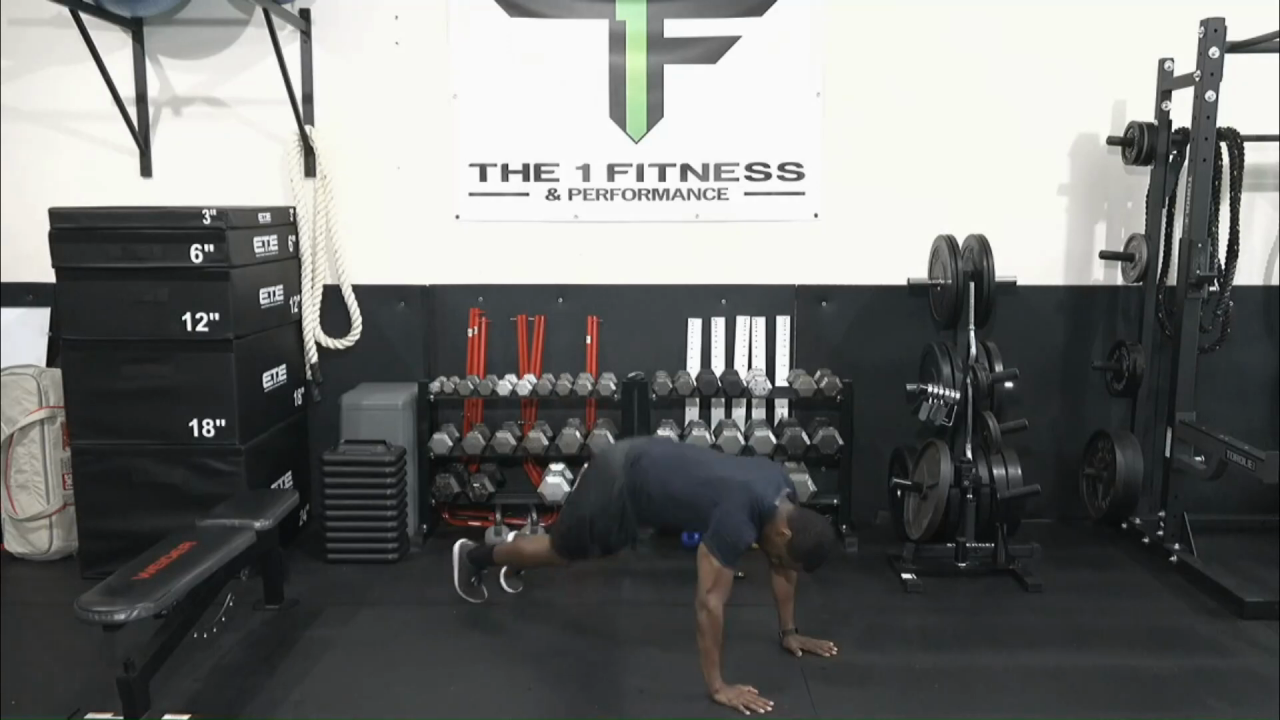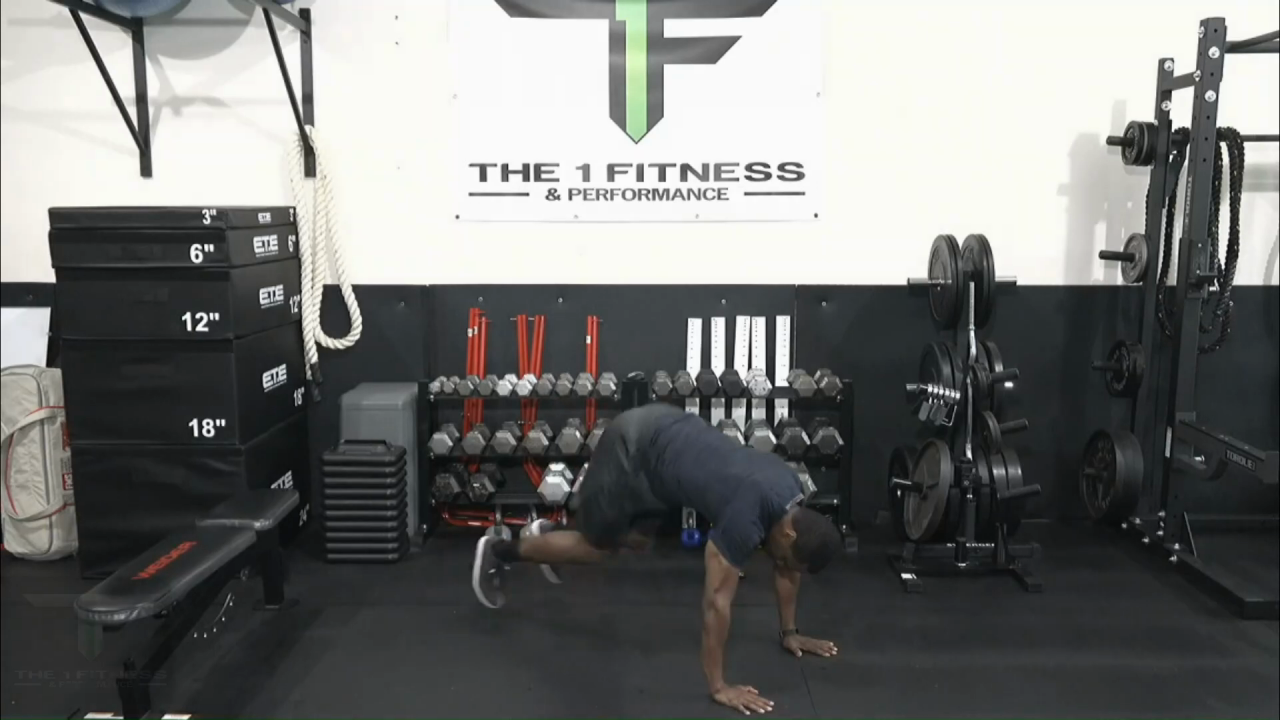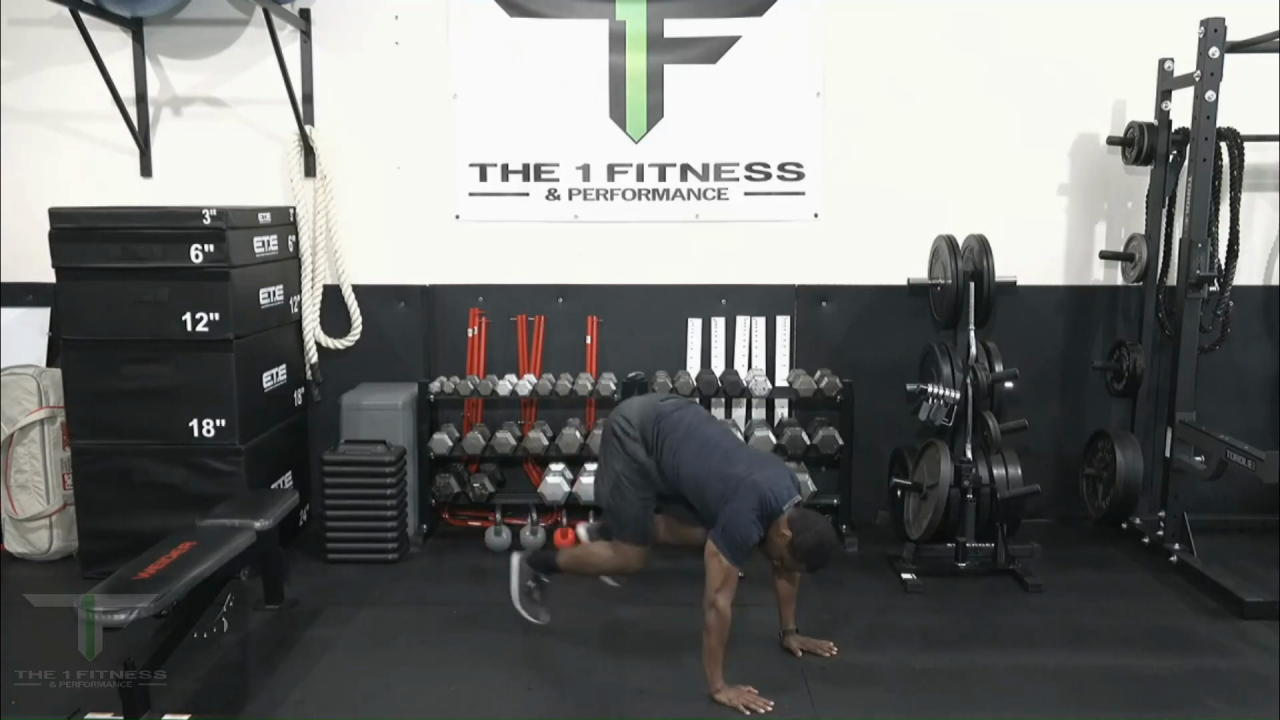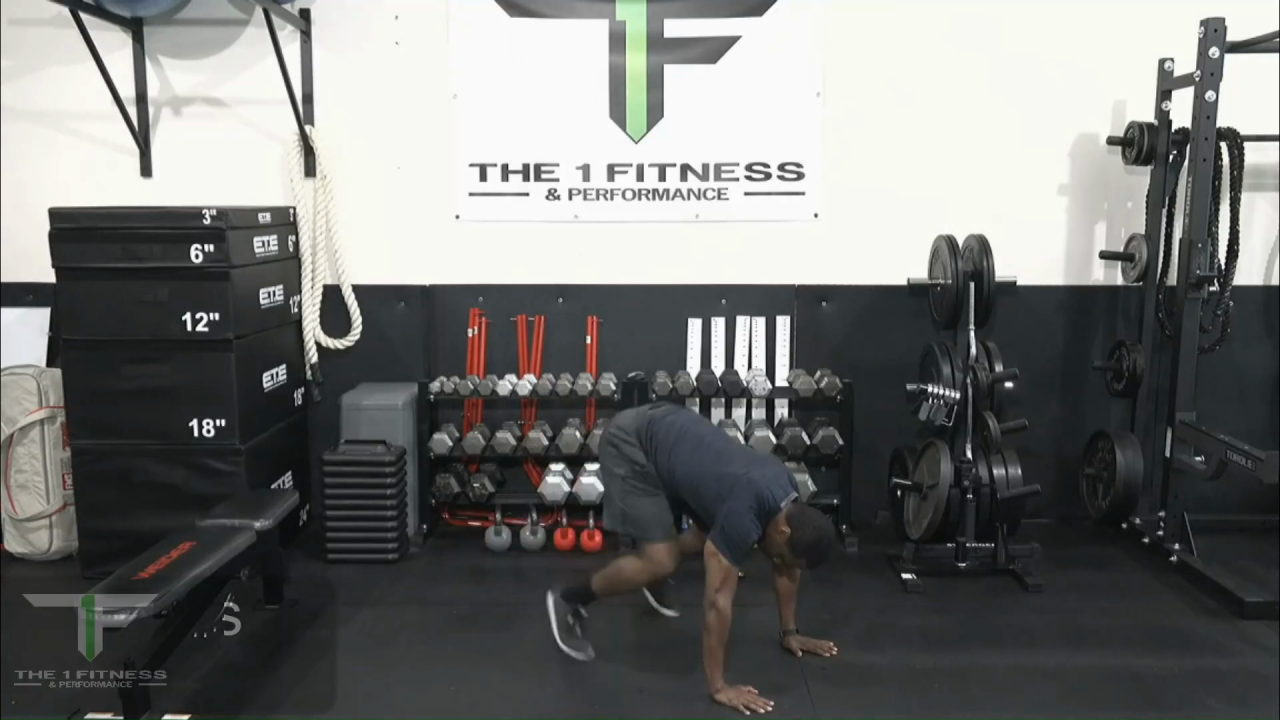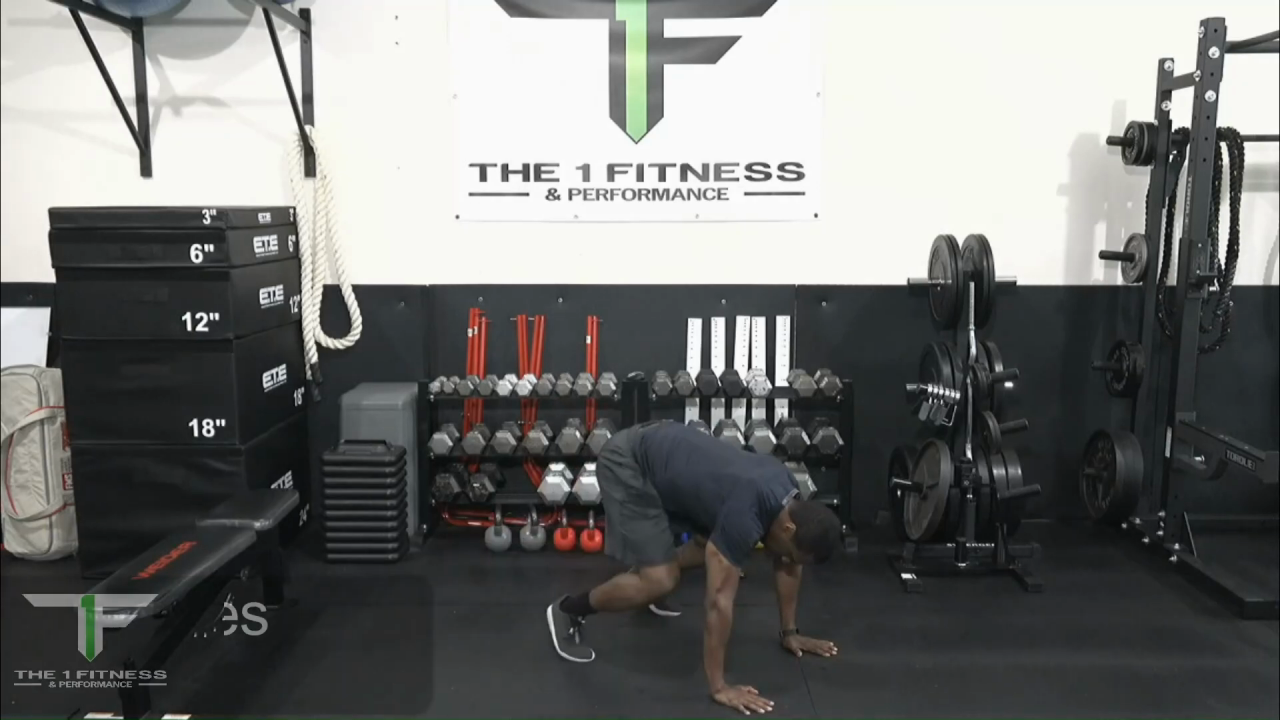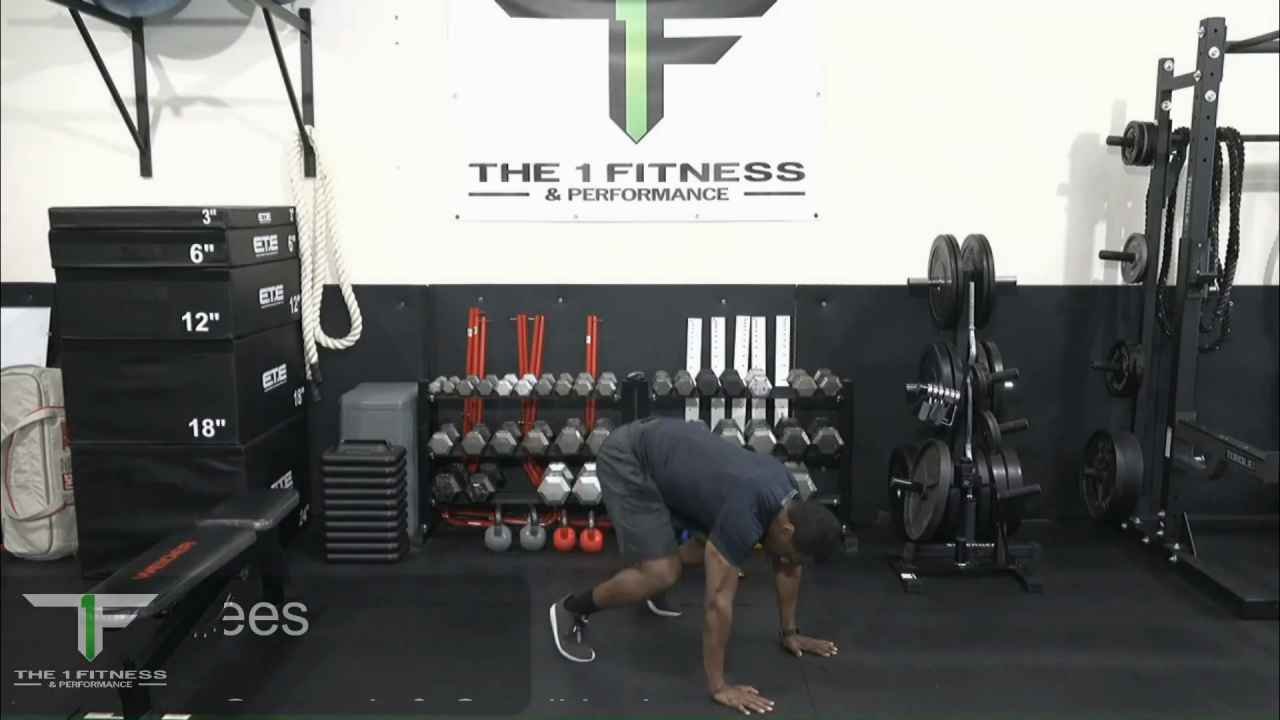
dt=0.1s
person 1, frame 1
left shoulder: (782, 493)
right shoulder: (737, 517)
left elbow: (782, 568)
right elbow: (709, 601)
left wrist: (790, 632)
right wrist: (718, 687)
left hip: (641, 465)
right hip: (619, 481)
left knee: (578, 545)
right knee: (563, 548)
left ankle: (524, 545)
right ankle: (473, 555)
person 1, frame 2
left shoulder: (790, 496)
right shoulder: (746, 518)
left elbow: (785, 572)
right elbow: (717, 600)
left wrist: (789, 633)
right wrist: (717, 687)
left hip: (665, 425)
right hip: (635, 444)
left knee: (636, 540)
right knee: (594, 547)
left ankle: (552, 533)
right ankle: (498, 552)
person 1, frame 3
left shoulder: (789, 498)
right shoulder: (746, 515)
left elbow: (785, 569)
right elbow: (719, 597)
left wrist: (789, 632)
right wrist: (718, 687)
left hip: (669, 415)
right hip: (637, 428)
left knee: (696, 533)
right knee: (629, 558)
left ankle: (602, 531)
right ankle: (537, 566)
person 1, frame 4
left shoulder: (788, 500)
right shoulder: (744, 513)
left elbow: (785, 568)
right elbow: (719, 599)
left wrist: (790, 633)
right wrist: (719, 687)
left hip: (665, 426)
right hip: (633, 440)
left knee: (715, 537)
right knee: (660, 563)
right ankle: (569, 601)
person 1, frame 5
left shoulder: (788, 497)
right shoulder: (745, 514)
left elbow: (787, 567)
right elbow: (720, 600)
left wrist: (790, 632)
right wrist: (719, 687)
left hip: (663, 446)
right hip: (630, 460)
left knee: (716, 546)
right knee: (660, 580)
left ankle: (645, 569)
right ankle: (569, 612)
person 1, frame 6
left shoulder: (787, 494)
right shoulder: (745, 514)
left elbow: (786, 565)
right elbow: (718, 601)
left wrist: (790, 633)
right wrist: (719, 688)
left hip: (663, 441)
right hip: (628, 453)
left knee: (714, 545)
right knee: (662, 574)
left ankle: (648, 590)
right ankle: (570, 612)
